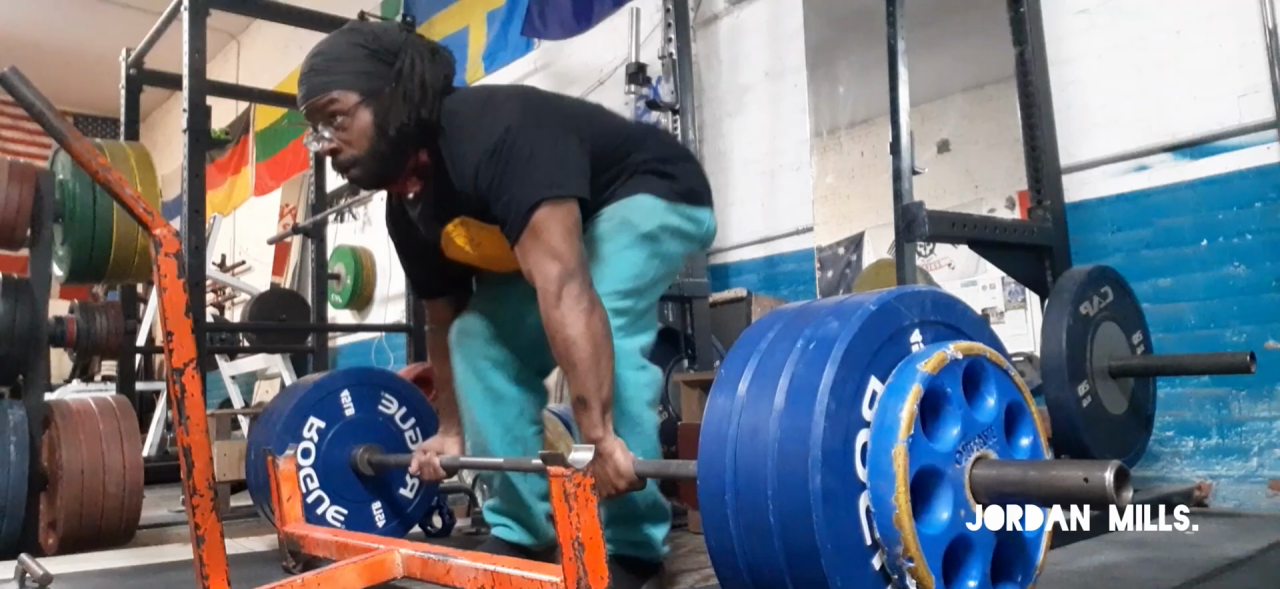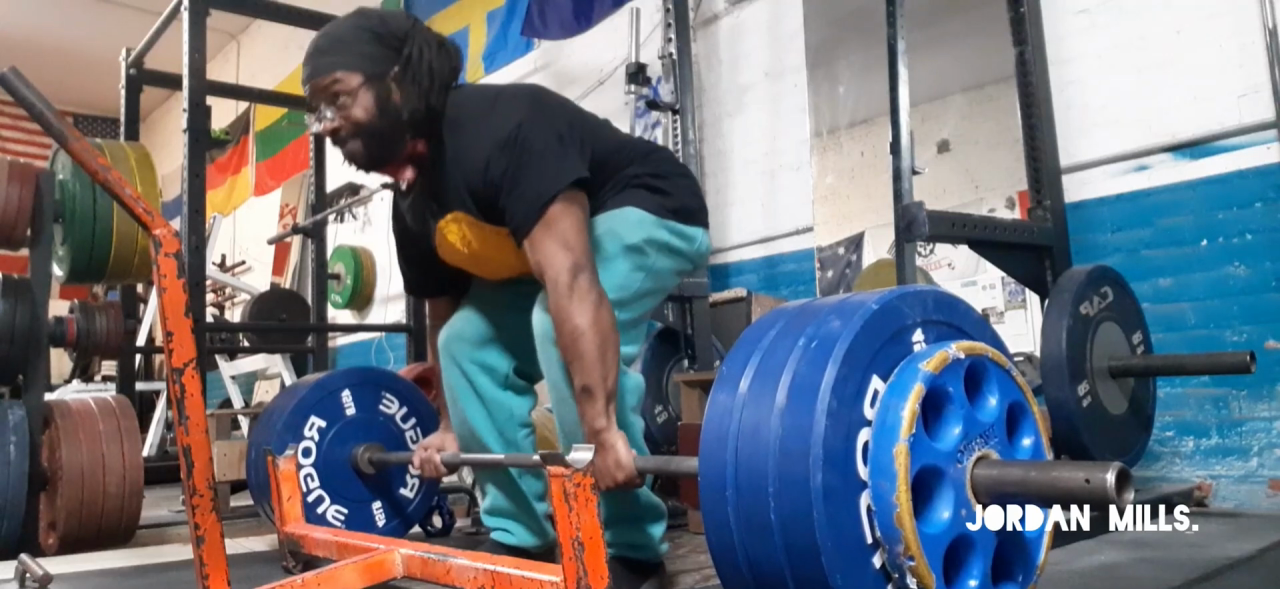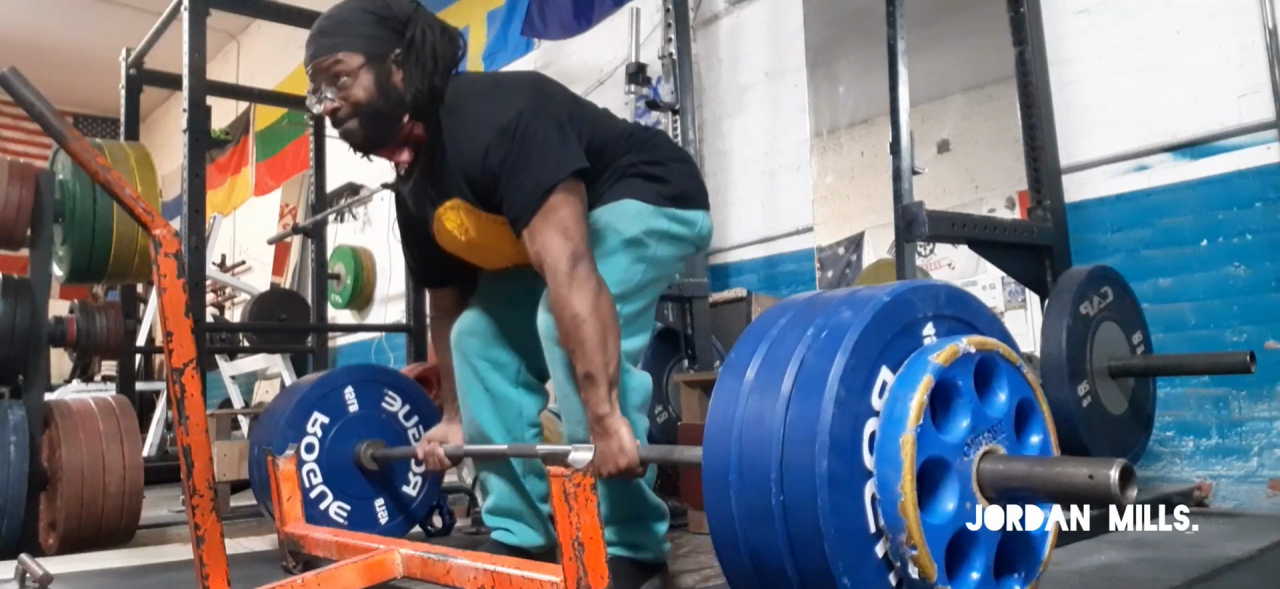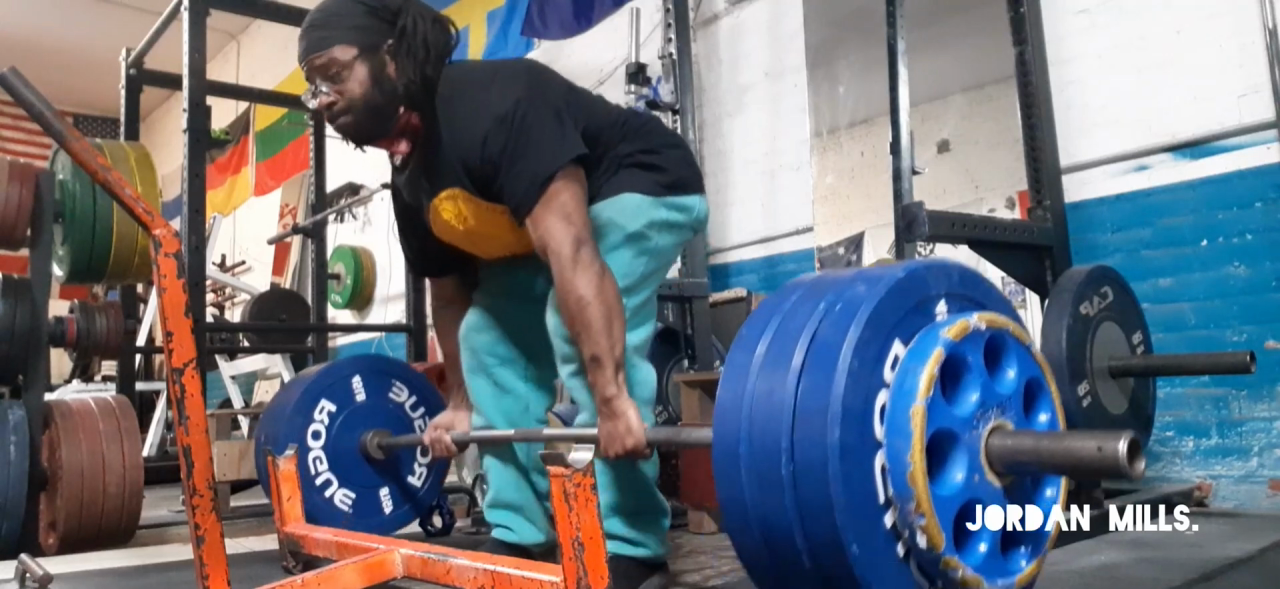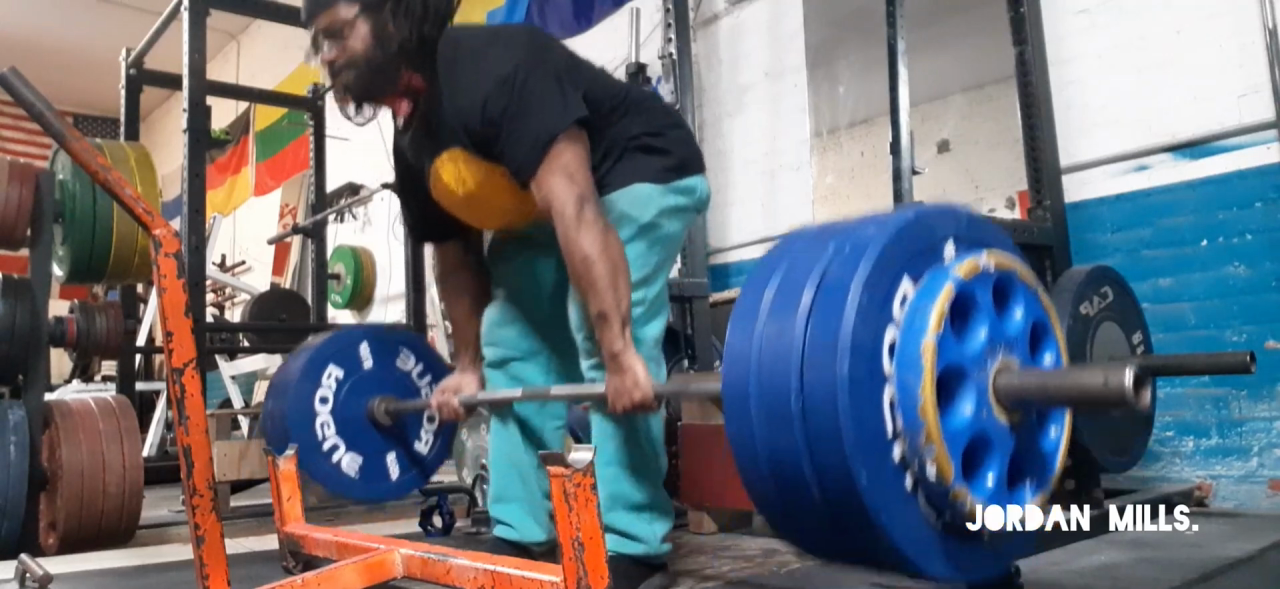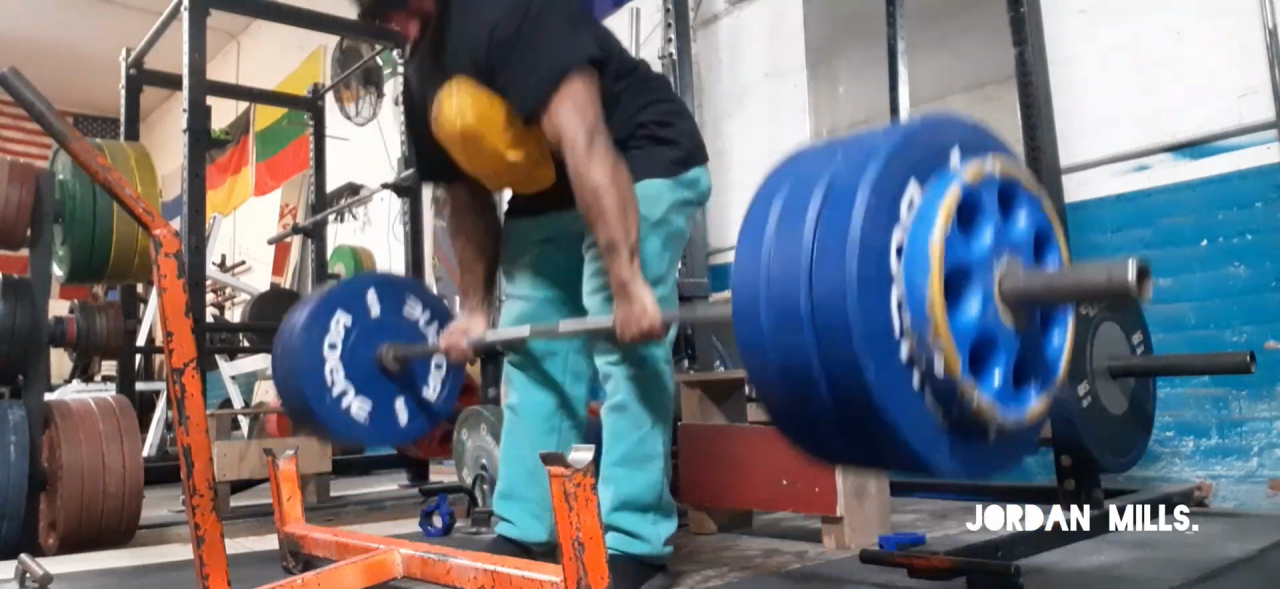
dt=0.2s
person 1, frame 1
left shoulder: (499, 137)
right shoulder: (408, 205)
left elbow: (563, 290)
right elbow: (444, 317)
left wrist: (600, 439)
right wrist: (451, 429)
left hip: (650, 199)
left knee: (597, 330)
right knee: (481, 340)
right ankle: (521, 533)
person 1, frame 2
left shoulder: (500, 131)
right shoulder: (413, 198)
left elbow: (570, 284)
right elbow: (444, 313)
left wrist: (602, 431)
right wrist: (449, 426)
left hip: (648, 213)
left knee: (563, 330)
right knee: (468, 341)
right ankle: (519, 536)
person 1, frame 3
left shoulder: (498, 118)
right shoulder: (415, 184)
left elbow: (571, 272)
right elbow: (448, 300)
left wrist: (607, 420)
right wrist: (454, 416)
left hip: (646, 199)
left knee: (570, 328)
right knee: (480, 338)
right ankle: (521, 537)
person 1, frame 4
left shoulder: (494, 107)
right shoulder: (411, 175)
left elbow: (574, 257)
right elbow: (449, 287)
left wrist: (613, 401)
right wrist: (459, 402)
left hip: (642, 188)
left knee: (583, 332)
right knee: (490, 342)
right ankle: (520, 536)
person 1, frame 5
left shoulder: (496, 68)
right shoulder: (414, 141)
left elbow: (579, 209)
right elbow: (455, 252)
left wrist: (619, 350)
right wrist: (465, 365)
left hip: (639, 174)
left knee: (605, 350)
right knee: (509, 350)
right ankle: (521, 535)
person 1, frame 6
right shoulder: (424, 70)
left elbow: (586, 145)
right elbow: (466, 197)
left wrist: (626, 281)
right wrist: (475, 308)
left hip: (634, 170)
right hip: (543, 201)
left knee: (625, 348)
right knee: (534, 356)
right ankle: (525, 533)
